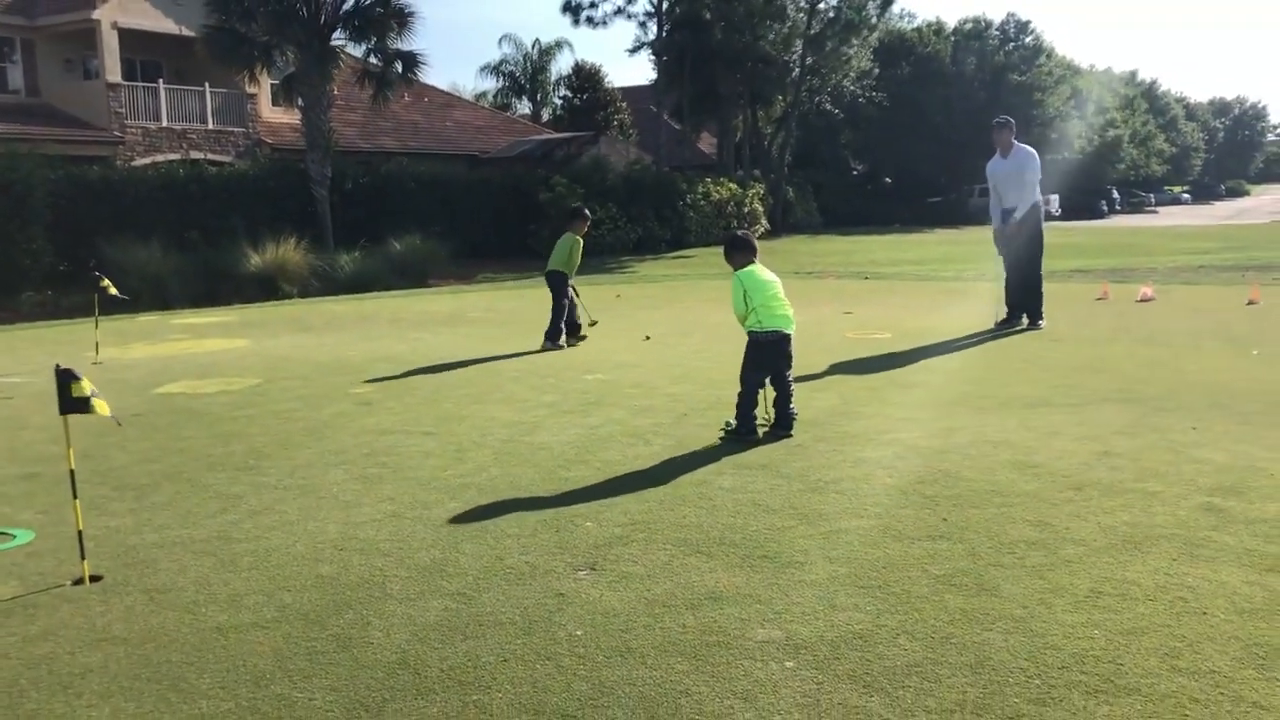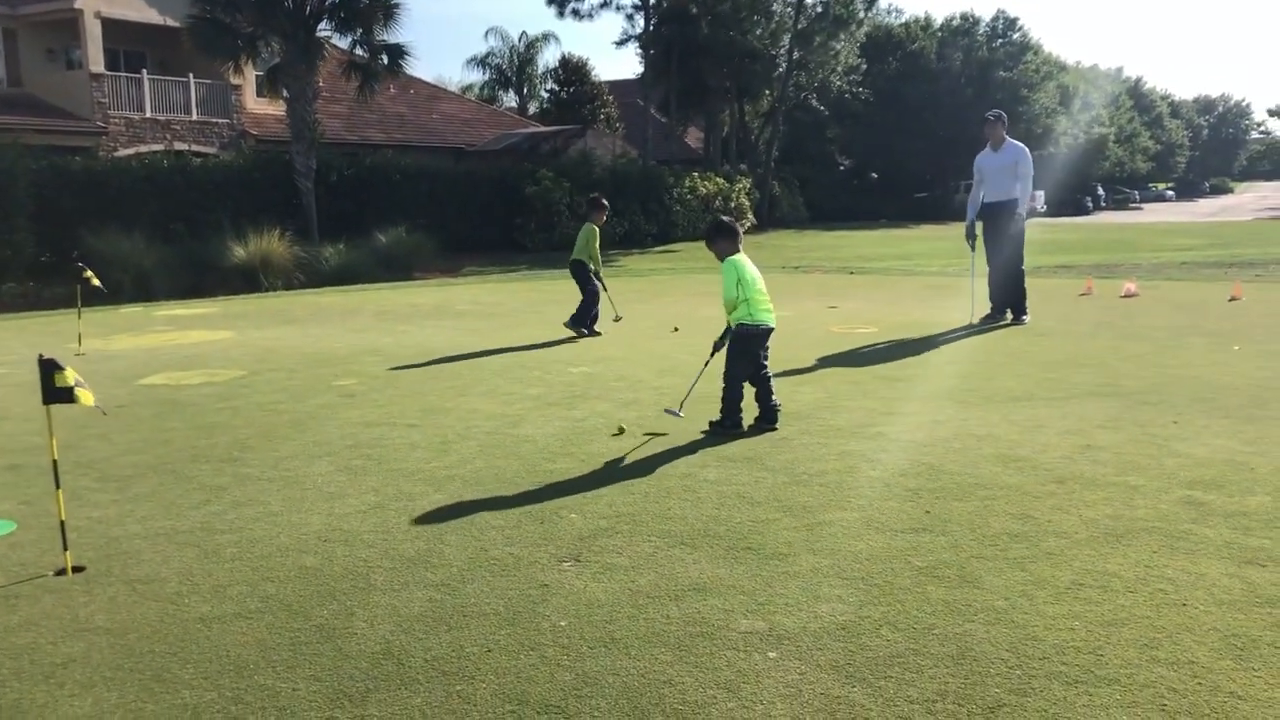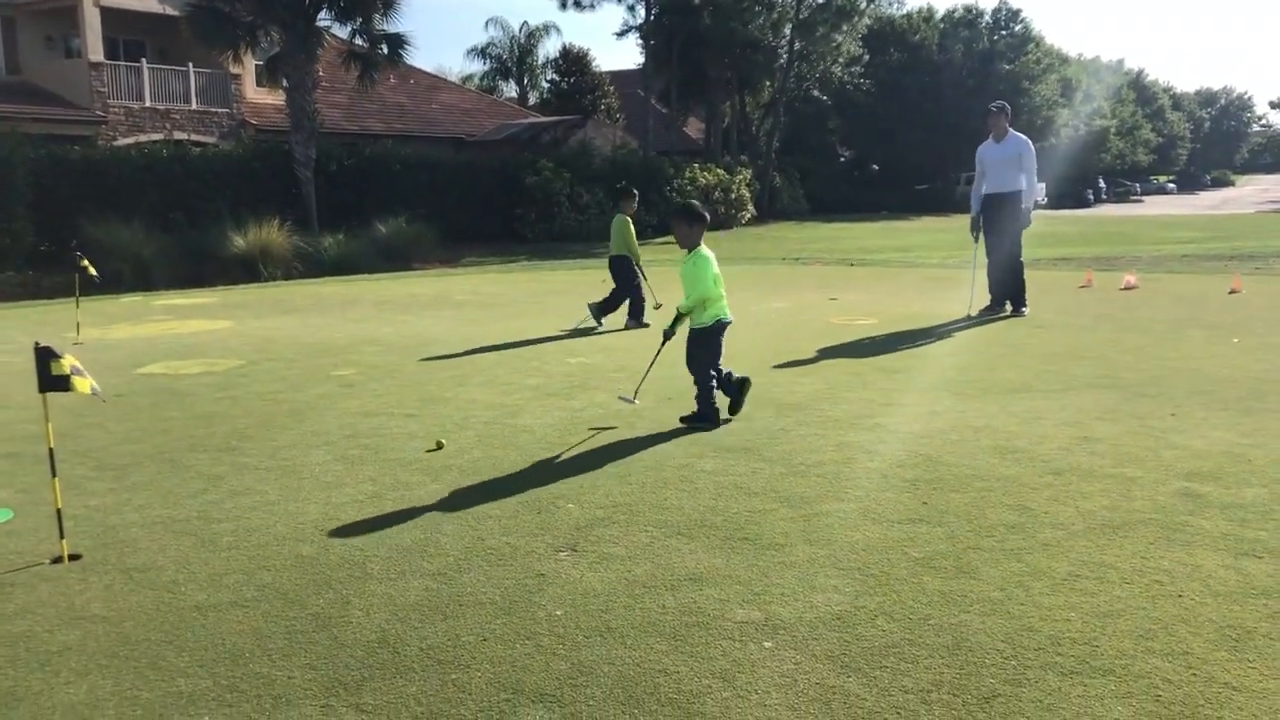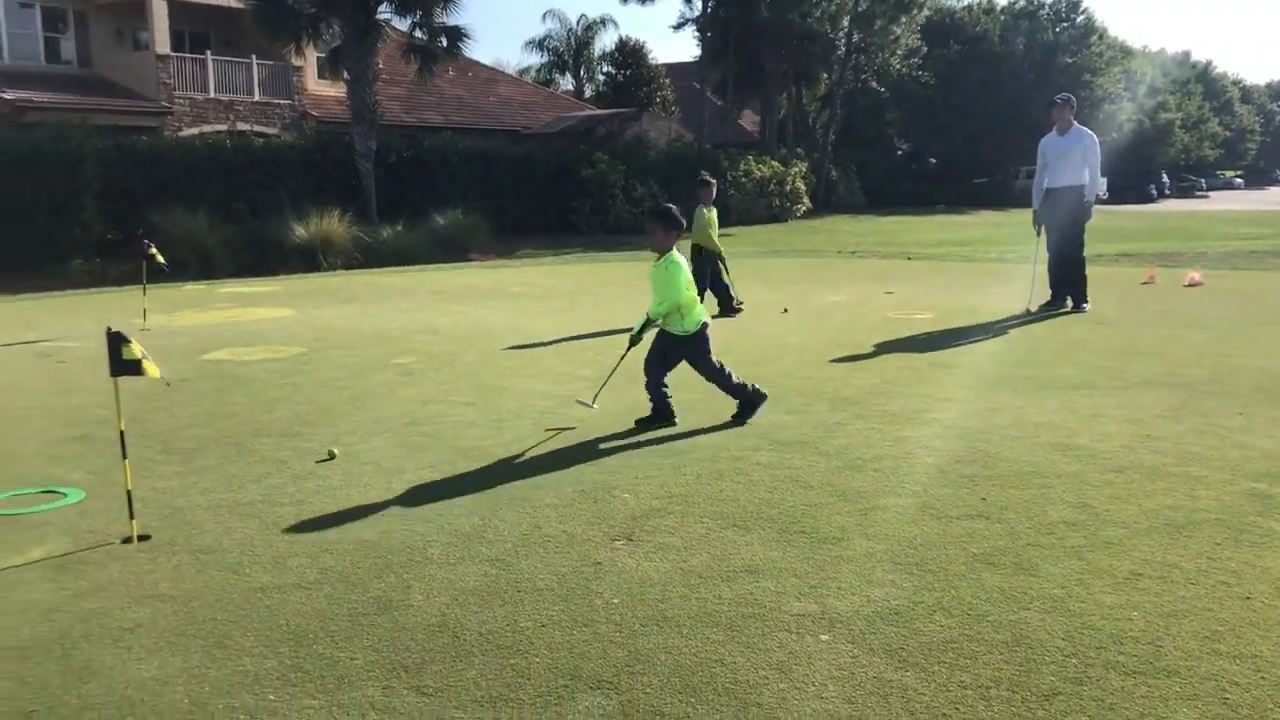
dt=0.4s
person 1, frame 1
left shoulder: (740, 276)
right shoulder: (770, 275)
left elbow: (740, 310)
left wrist: (749, 326)
left hip: (762, 334)
right hip: (784, 331)
left knee: (750, 381)
right knee: (782, 380)
left ankle: (745, 427)
right ankle: (784, 423)
person 1, frame 2
left shoulder: (730, 264)
right shoulder: (747, 264)
left elbow: (730, 298)
left wrist: (730, 318)
right wrist: (724, 337)
left hip: (747, 327)
right hip: (765, 324)
left knee: (734, 375)
right knee: (760, 373)
left ankle: (730, 421)
right ankle: (768, 416)
person 1, frame 3
left shoulder: (702, 258)
right shoulder: (693, 258)
left elbow: (703, 294)
left wrist: (681, 310)
right wrist: (674, 325)
left hip: (710, 322)
right hip: (702, 322)
left knee: (701, 368)
right knee: (705, 366)
left ankle: (707, 415)
right ankle: (736, 385)
person 1, frame 4
left shoulder: (674, 264)
right shoulder: (658, 264)
left elbow: (674, 300)
right elbow: (660, 300)
left wrist: (651, 316)
right wrist: (641, 329)
left hip: (690, 328)
right hip: (670, 329)
left knee: (710, 371)
right knee: (653, 367)
left ankle: (750, 398)
right ankle: (662, 413)
person 2, frame 1
left shoulder: (1028, 155)
right shoulder: (992, 165)
left elbow: (1031, 191)
left wrist: (1014, 219)
right wrist: (997, 227)
left hip: (1029, 213)
right hip: (1008, 216)
left knee: (1032, 267)
right knee: (1012, 269)
left ankle: (1035, 315)
right ankle: (1014, 314)
person 2, frame 2
left shoulder: (1019, 151)
right shoulder: (981, 158)
left elbow: (1026, 185)
right elbow: (976, 189)
left wrist: (1020, 214)
right wrist: (970, 221)
left hip: (1011, 210)
right hip: (990, 211)
left knee: (1013, 263)
right knee: (994, 264)
left ankle: (1019, 311)
right ankle: (998, 309)
person 2, frame 3
left shoulder: (1021, 143)
right shoulder: (983, 149)
left elbow: (1030, 177)
right elbow: (978, 181)
left wrist: (1028, 208)
right wrist: (975, 213)
left hip: (1012, 201)
right hip: (990, 203)
left knee: (1012, 253)
right knee: (994, 255)
left ankle: (1019, 302)
right ankle: (998, 301)
person 2, frame 4
left shoulder: (1086, 137)
right shoulder: (1046, 141)
left elbow: (1094, 171)
right elbow: (1040, 174)
left wrist: (1089, 201)
right wrist: (1036, 206)
left hip: (1075, 195)
right hip: (1052, 197)
left knee: (1074, 248)
right knee: (1055, 250)
left ankle: (1080, 298)
right ankle: (1058, 296)
